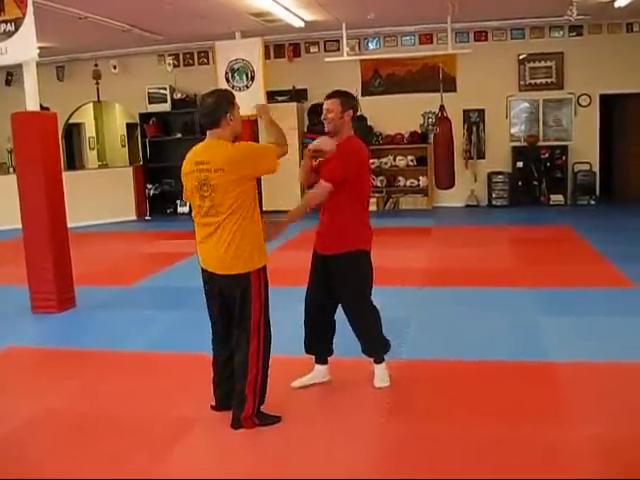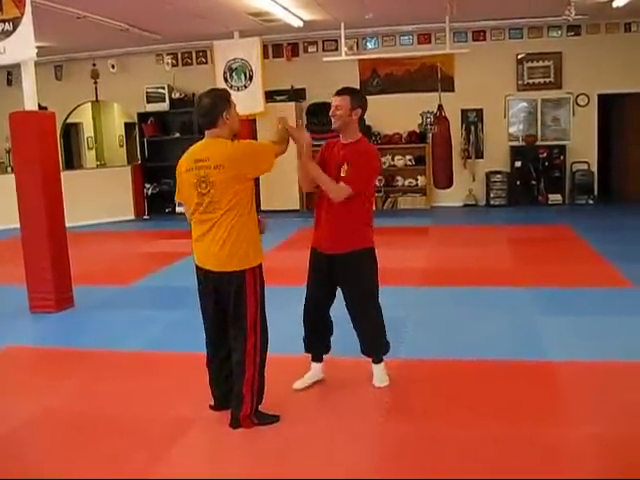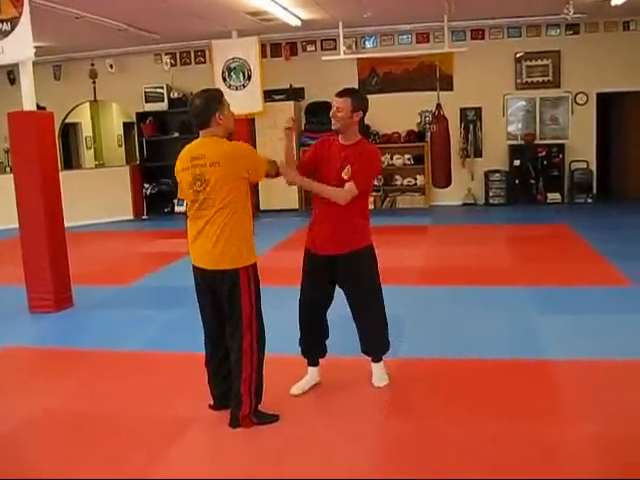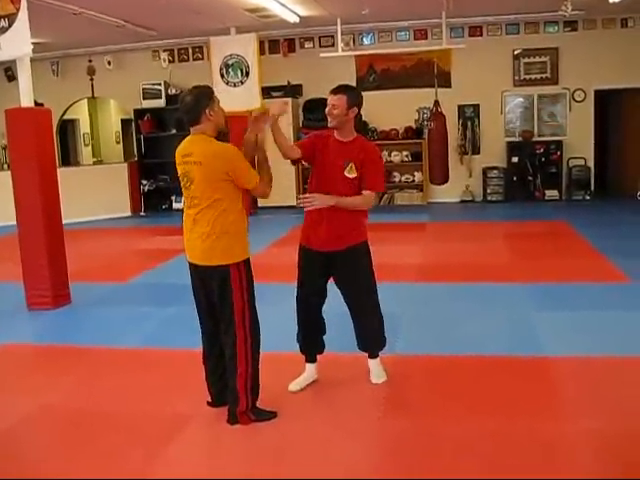
dt=0.2s
person 1, frame 1
left shoulder: (191, 160)
right shoulder: (241, 153)
right elbow: (281, 148)
right wrist: (269, 120)
left hip: (210, 262)
right hip: (242, 263)
left knee: (223, 332)
right knee: (252, 336)
left ankle: (224, 396)
right ankle: (247, 412)
person 1, frame 2
left shoulder: (188, 160)
right shoulder: (240, 152)
left elbow: (189, 211)
right elbow: (280, 146)
right wrist: (283, 129)
left hip: (205, 261)
right hip: (239, 261)
left knee: (218, 332)
right knee: (249, 335)
left ankle: (222, 396)
right ankle: (245, 411)
person 1, frame 3
left shoulder: (186, 157)
right shoulder: (237, 152)
right elbow: (270, 169)
right wrist: (270, 164)
left hip: (202, 259)
right hip: (234, 259)
left knee: (216, 331)
right knee: (246, 334)
left ankle: (222, 395)
right ankle: (245, 410)
person 1, frame 4
left shoulder: (185, 149)
right shoulder: (223, 152)
right elbow: (262, 188)
left wrist: (252, 135)
right wrist: (260, 148)
left hip: (199, 255)
right hip: (225, 256)
left knee: (213, 328)
right knee: (241, 330)
left ankle: (219, 392)
right ankle: (242, 407)
person 2, frame 1
left shoulder: (354, 151)
right shoulder: (331, 149)
left elbow: (318, 194)
right elbow: (307, 178)
left wrist: (285, 220)
right wrist: (313, 154)
left hip: (351, 248)
right hip: (326, 245)
left knee: (359, 307)
right knee: (316, 307)
left ankle: (379, 364)
right ankle: (321, 367)
person 2, frame 2
left shoulder: (366, 153)
right shoulder: (328, 148)
left elbow: (338, 193)
right elbow: (307, 185)
left wrist: (306, 158)
right wrist: (304, 152)
left hip: (355, 247)
right hip: (323, 244)
left knee: (364, 307)
right knee: (315, 305)
left ankle: (378, 364)
right ankle: (316, 366)
person 2, frame 3
left shoulder: (368, 153)
right shoulder: (323, 146)
left elbow: (343, 195)
right elbow: (295, 172)
left wrist: (299, 180)
right wrist: (289, 144)
left hip: (354, 247)
right hip: (317, 245)
left knee: (368, 307)
right knee: (310, 307)
left ankle: (377, 363)
right ankle: (312, 370)
person 2, frame 4
left shoulder: (368, 152)
right shoulder: (318, 141)
left elbow: (368, 201)
right elbow: (291, 153)
left wrist: (330, 201)
right wrist: (273, 124)
left hip: (350, 244)
right hip: (313, 242)
left knee: (364, 303)
right knee: (307, 304)
left ankle: (374, 360)
right ankle: (310, 367)
